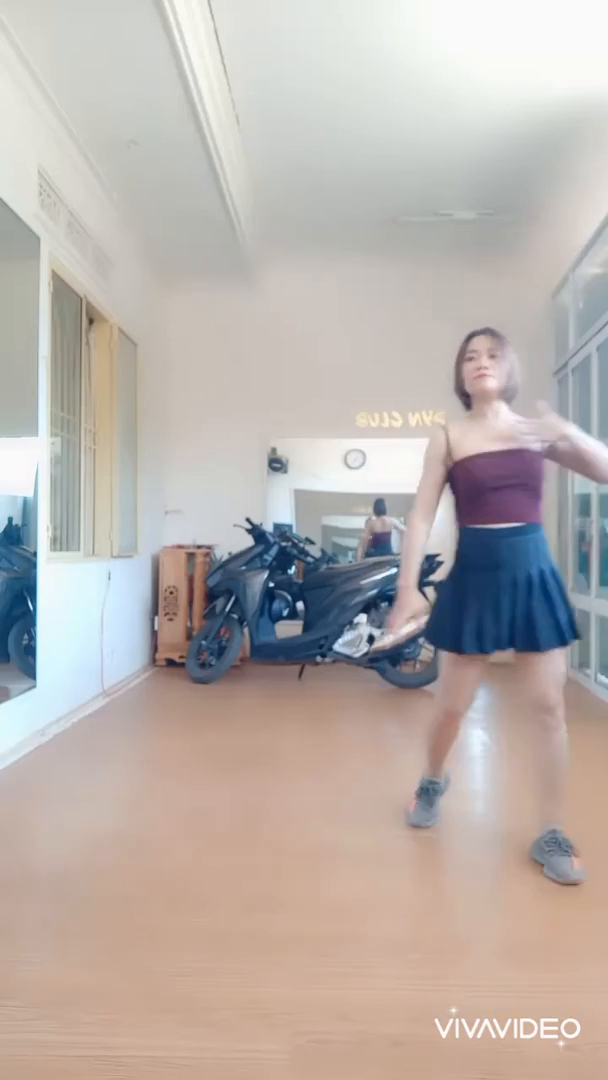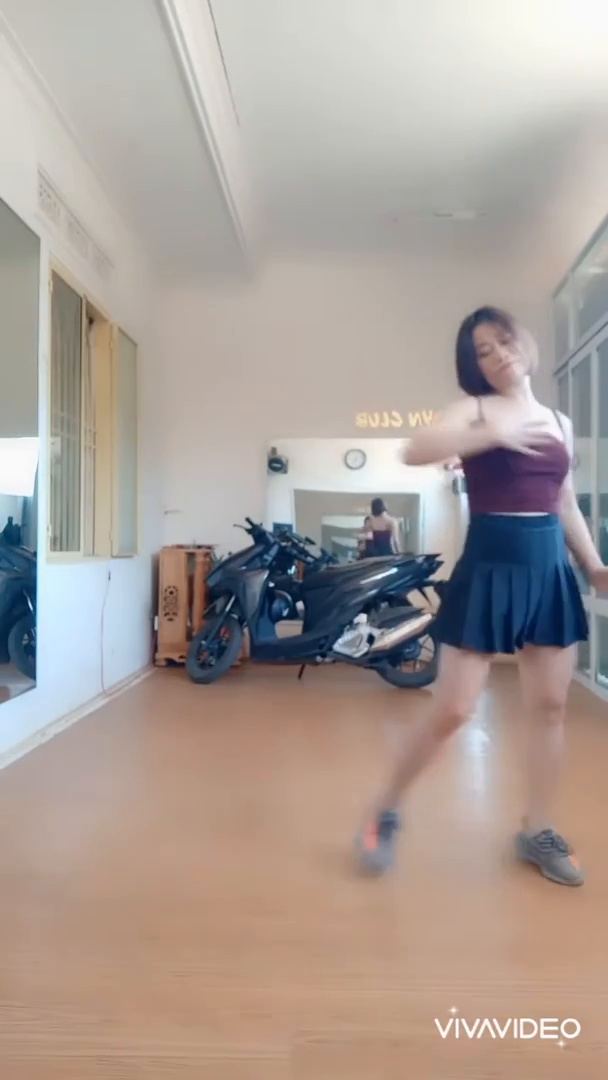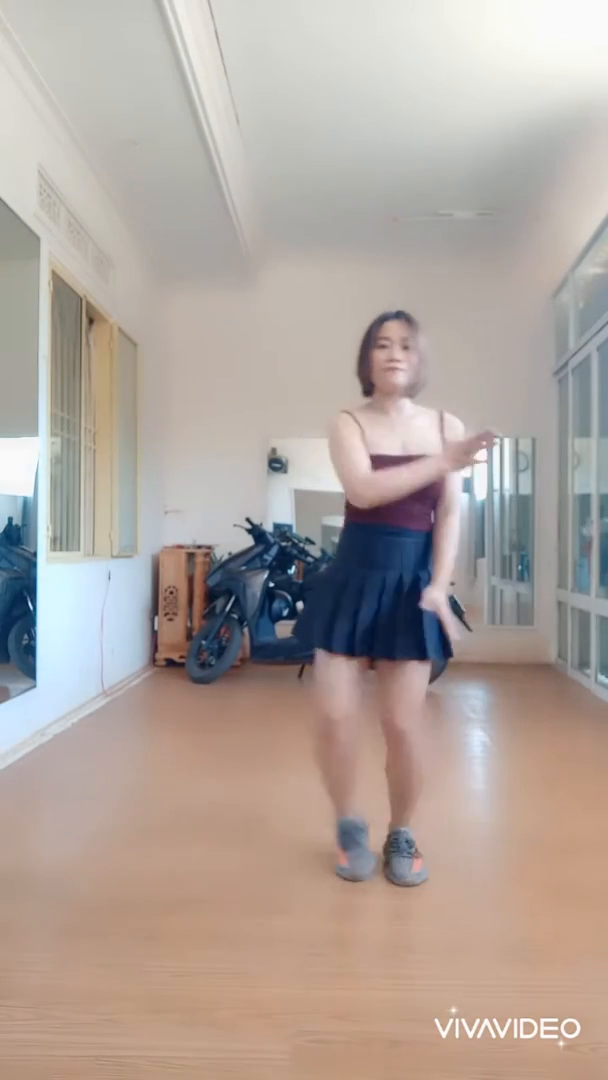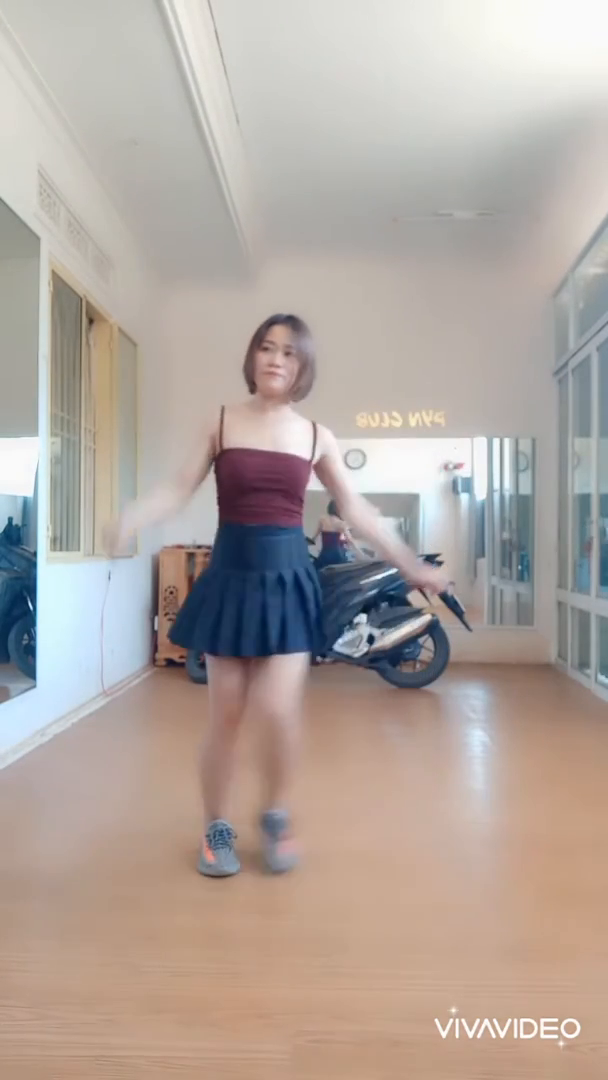
dt=0.7s
person 1, frame 1
left shoulder: (541, 431)
right shoulder: (448, 437)
right elbow: (421, 515)
right wrist: (407, 587)
left hip: (533, 573)
right hip: (474, 577)
left knee: (547, 707)
right knee: (452, 705)
left ankle: (550, 834)
right ankle: (432, 781)
person 1, frame 2
left shoulder: (559, 423)
right shoulder: (476, 410)
right elbow: (415, 452)
right wrist: (487, 433)
left hip: (549, 572)
right hip: (489, 570)
left knee: (549, 708)
right knee: (450, 712)
left ankle: (536, 833)
right ankle: (385, 812)
person 1, frame 3
left shoulder: (445, 426)
right shoulder: (348, 423)
left elbow: (448, 514)
right elbow: (363, 492)
left wrist: (439, 585)
right wrist: (444, 463)
left hip: (412, 582)
right hip: (353, 578)
left knee: (402, 727)
right knee: (333, 716)
left ankle: (401, 835)
right ankle: (348, 825)
person 1, frame 4
left shoulder: (316, 436)
right shoulder: (221, 421)
left elbow: (355, 509)
right elbow: (179, 490)
left wrist: (409, 563)
right wrist: (128, 522)
left hip: (288, 579)
right hip: (231, 577)
left knee: (278, 710)
right knee: (225, 715)
left ankle: (276, 814)
right ankle: (216, 826)
